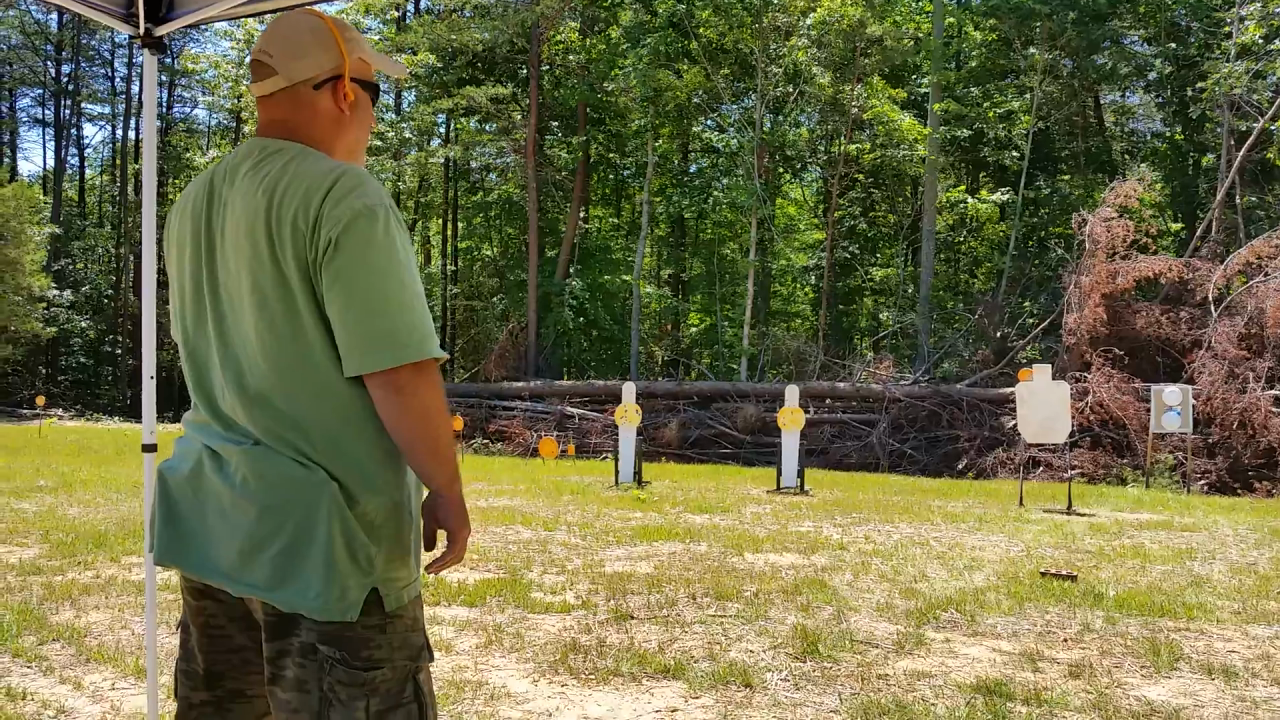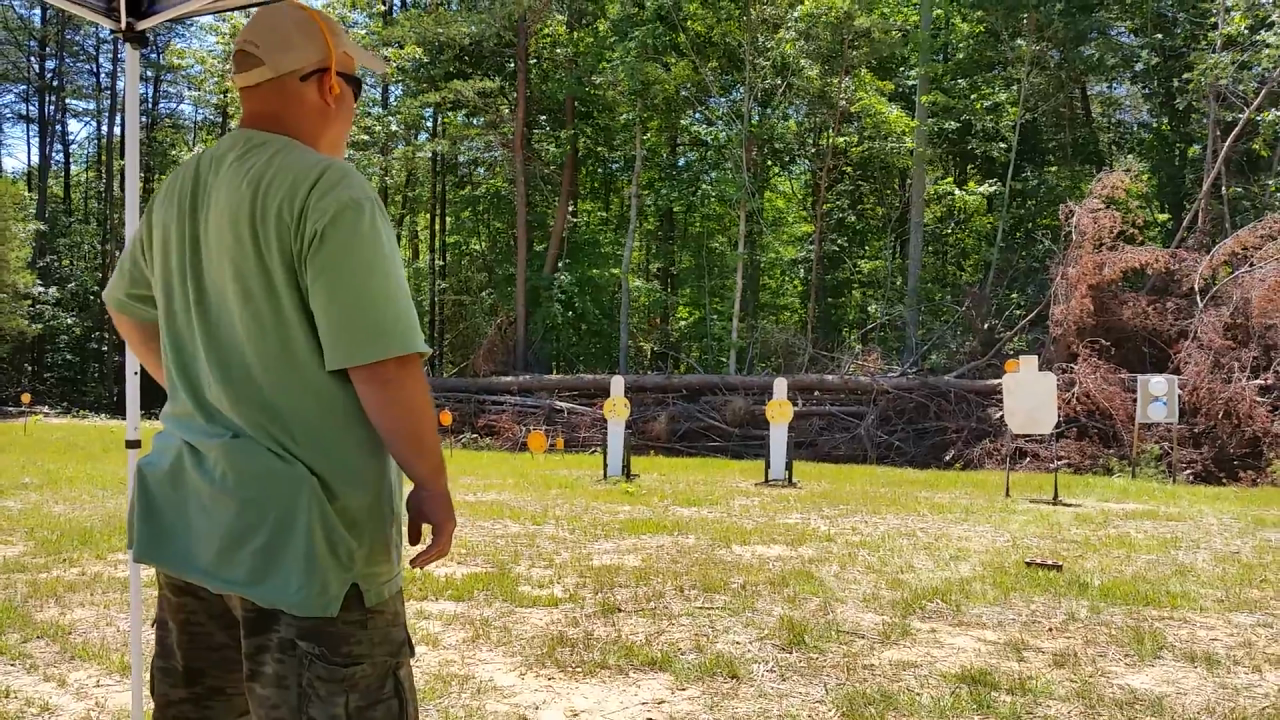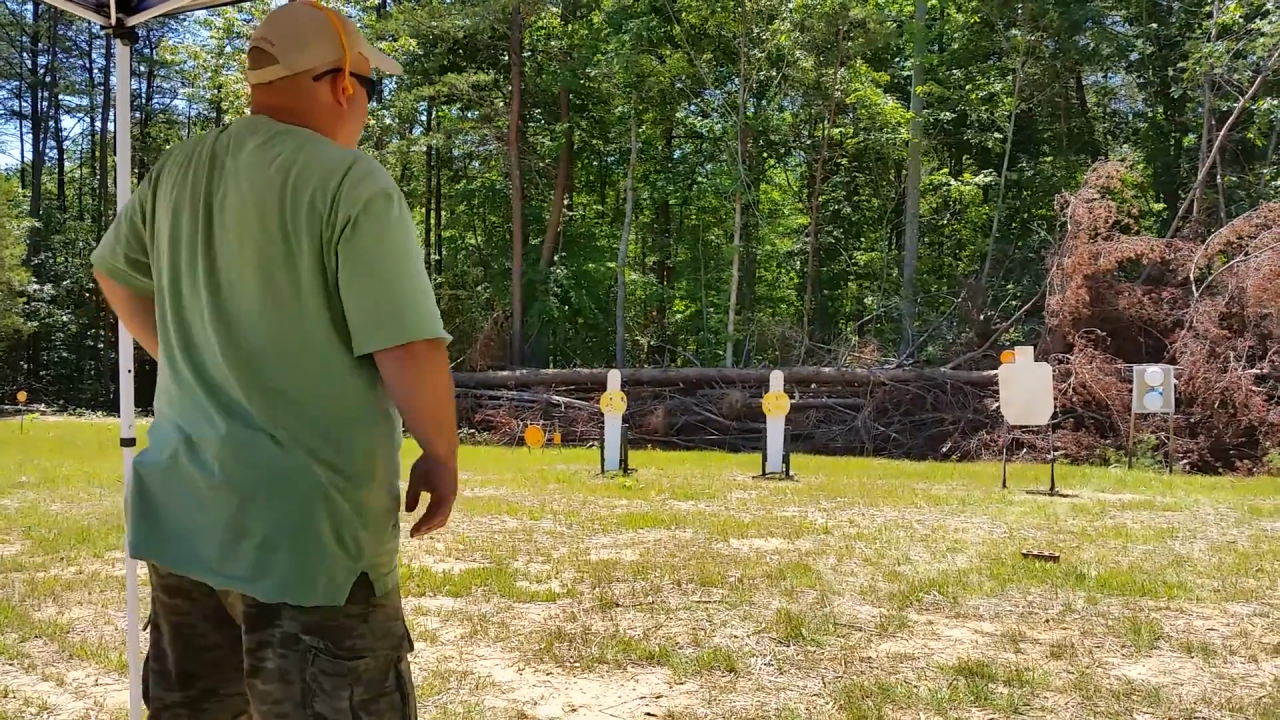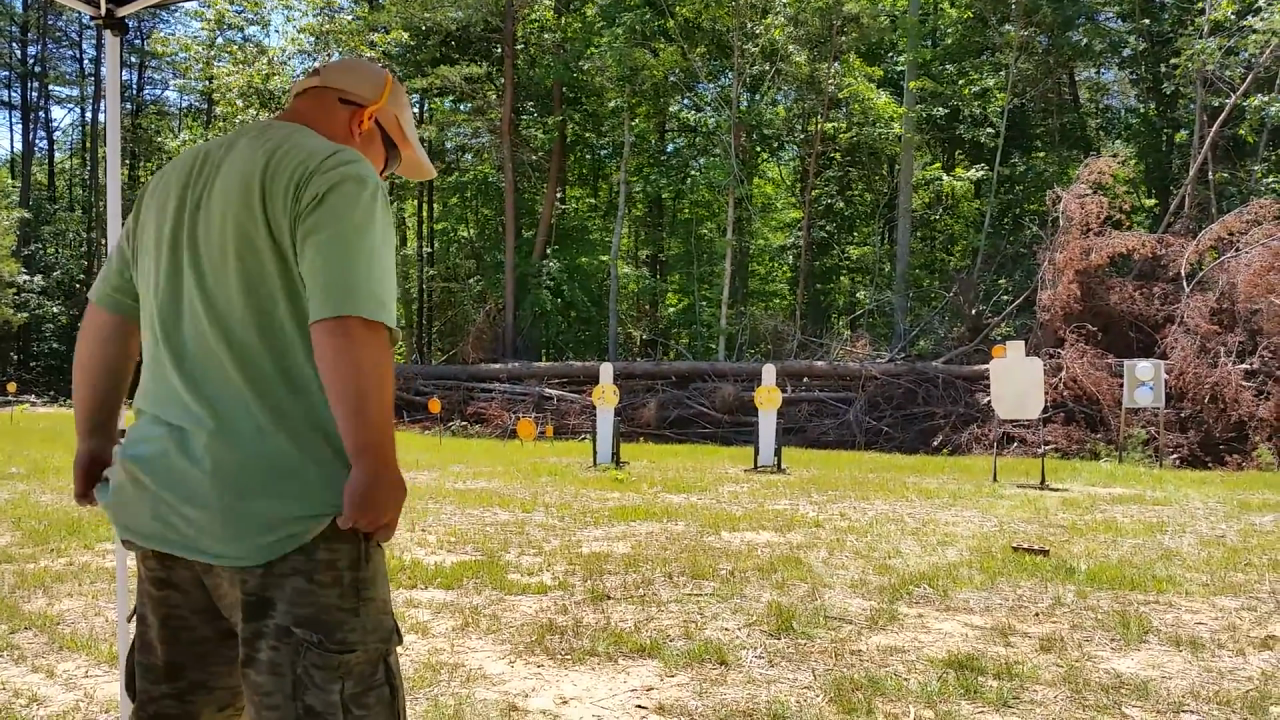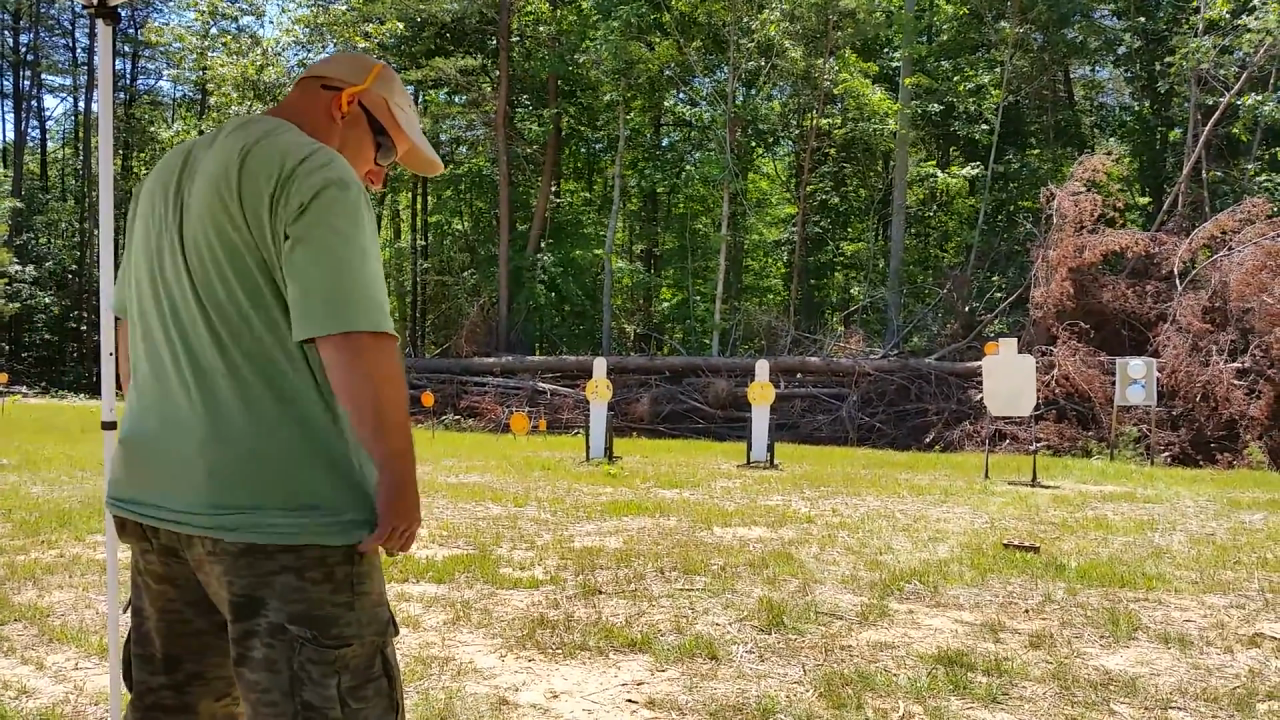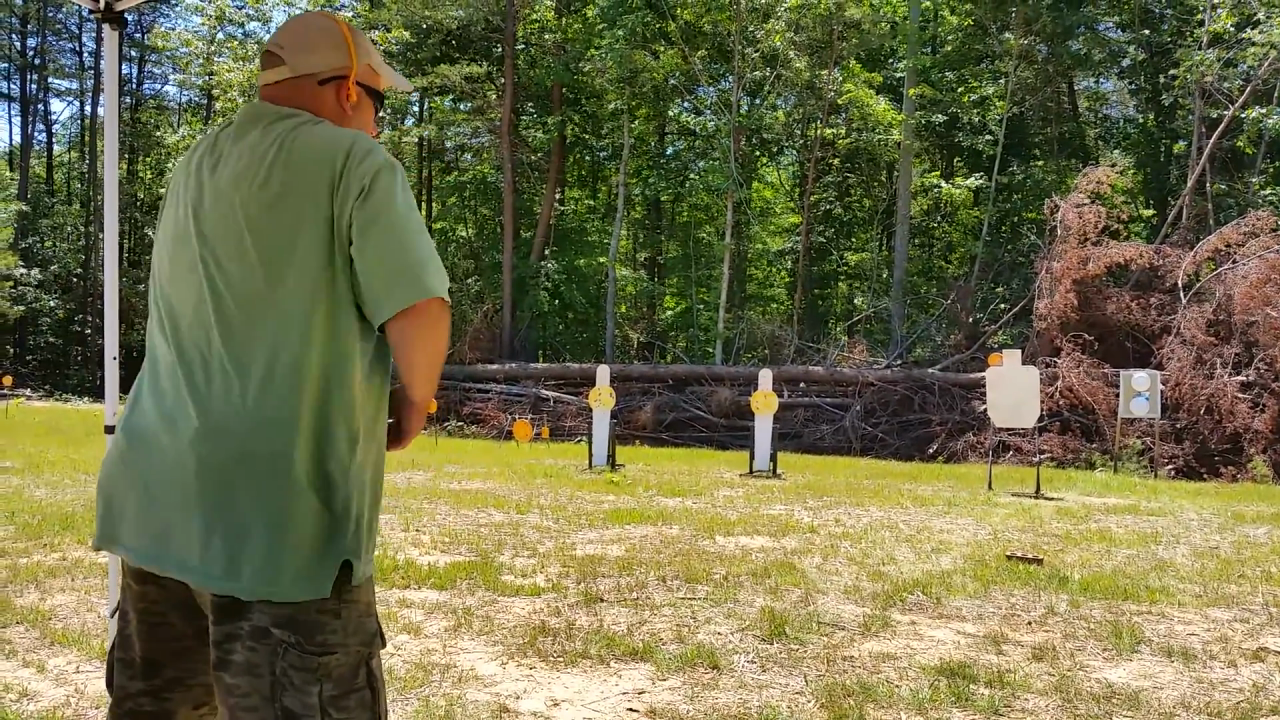
dt=0.7s
person 1, frame 1
left shoulder: (195, 201)
right shoulder: (344, 197)
right elbow: (399, 371)
right wrist: (446, 492)
left hip: (212, 520)
right hip: (324, 533)
person 1, frame 2
left shoulder: (177, 192)
right shoulder: (329, 191)
left elbow: (128, 304)
right elbow: (384, 363)
right wrist: (432, 484)
left hip: (191, 515)
right hip: (304, 529)
person 1, frame 3
left shoulder: (178, 171)
right shoulder: (350, 182)
left elbow: (117, 271)
right elbow: (409, 347)
right wrist: (440, 455)
left hip: (182, 511)
right hip: (302, 523)
person 1, frame 4
left shoulder: (177, 177)
right shoulder: (335, 174)
left elbow: (110, 309)
right elbow: (350, 330)
left wrist: (96, 434)
right wrist: (377, 470)
left hip: (166, 494)
right hip: (285, 506)
person 1, frame 5
left shoulder: (169, 173)
right shoulder: (316, 175)
left elbow: (132, 326)
right elbow: (354, 339)
right wrist: (398, 476)
left hip: (157, 492)
right hip: (279, 506)
person 1, frame 6
left shoulder: (196, 166)
right shoulder: (354, 165)
right elbow: (418, 311)
right wrist: (415, 397)
left hip: (156, 488)
right hip: (275, 501)
